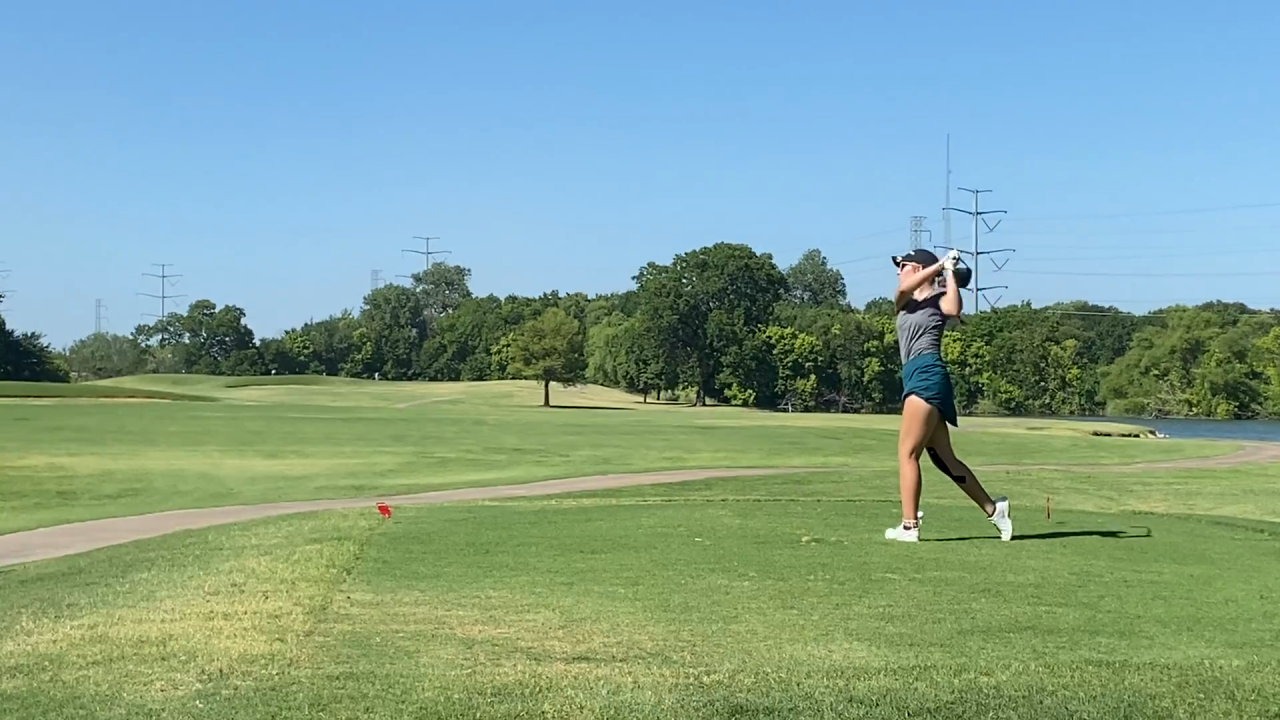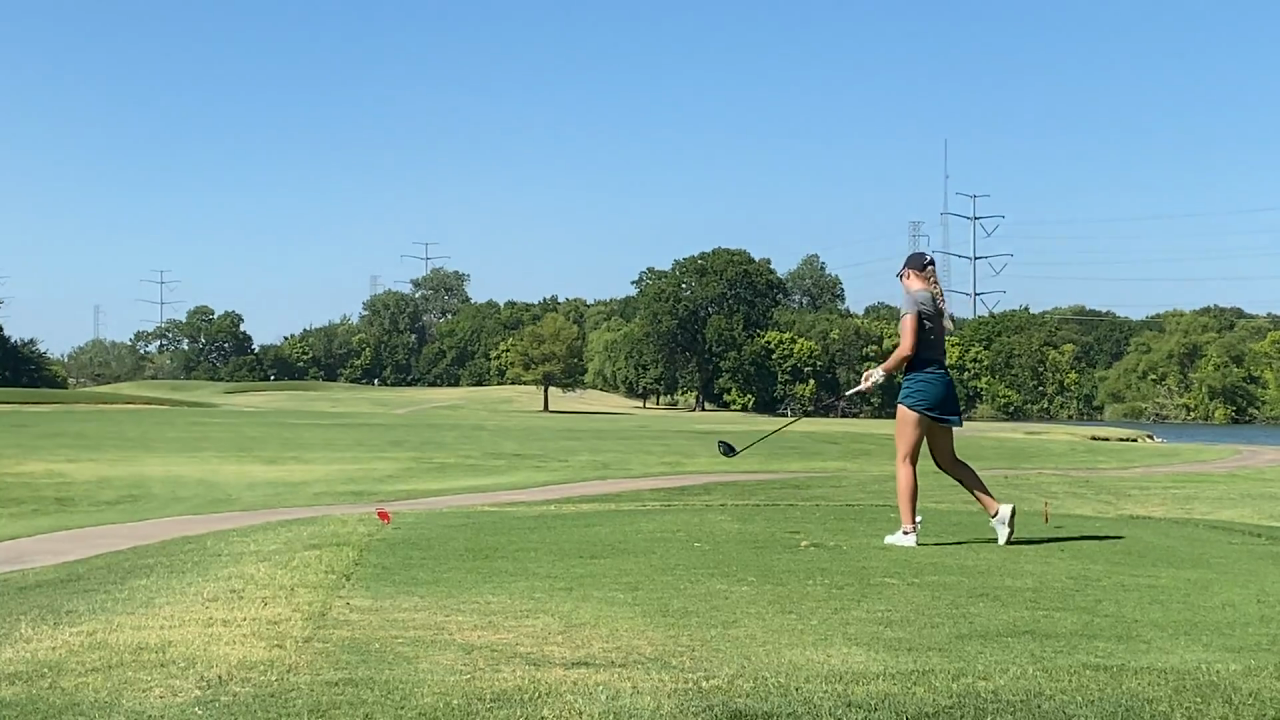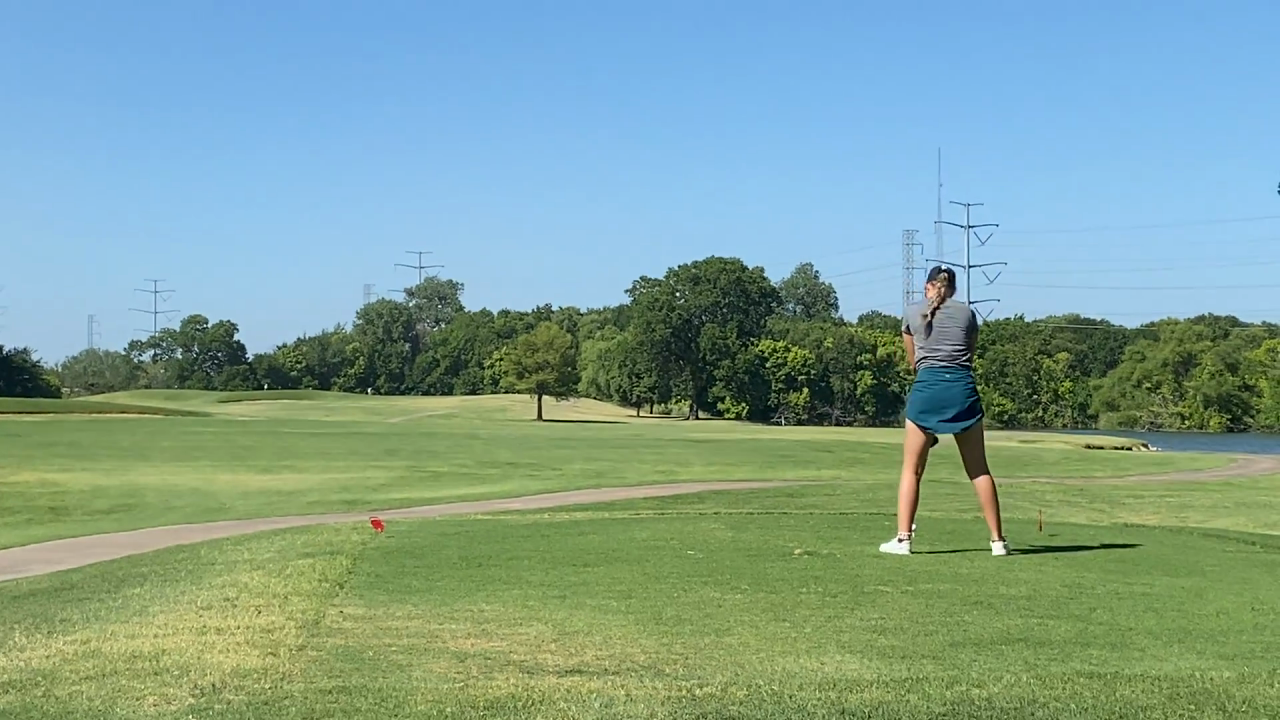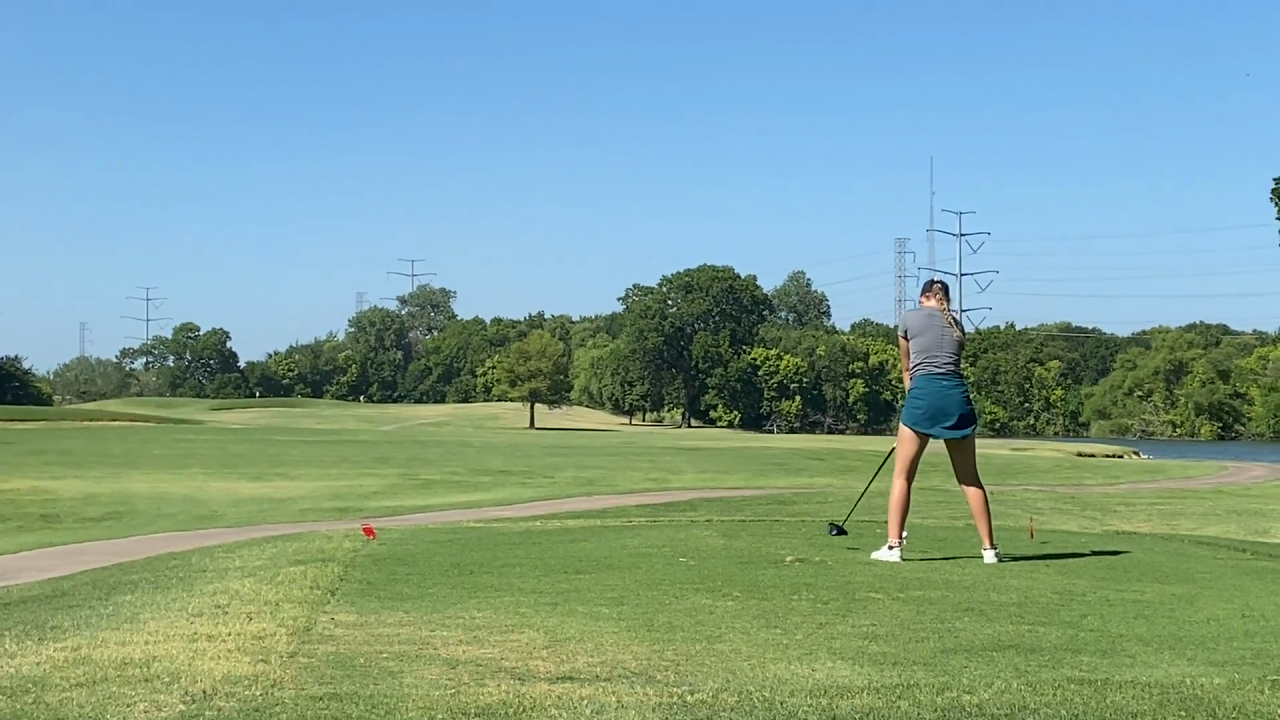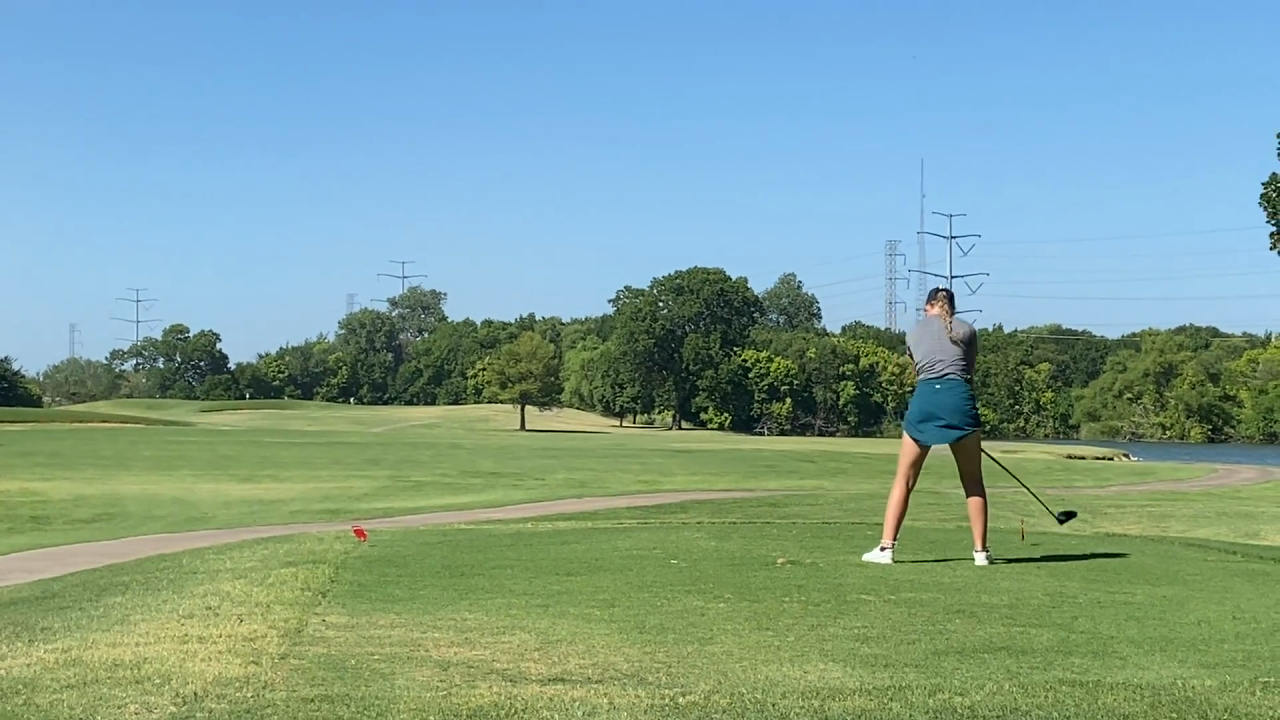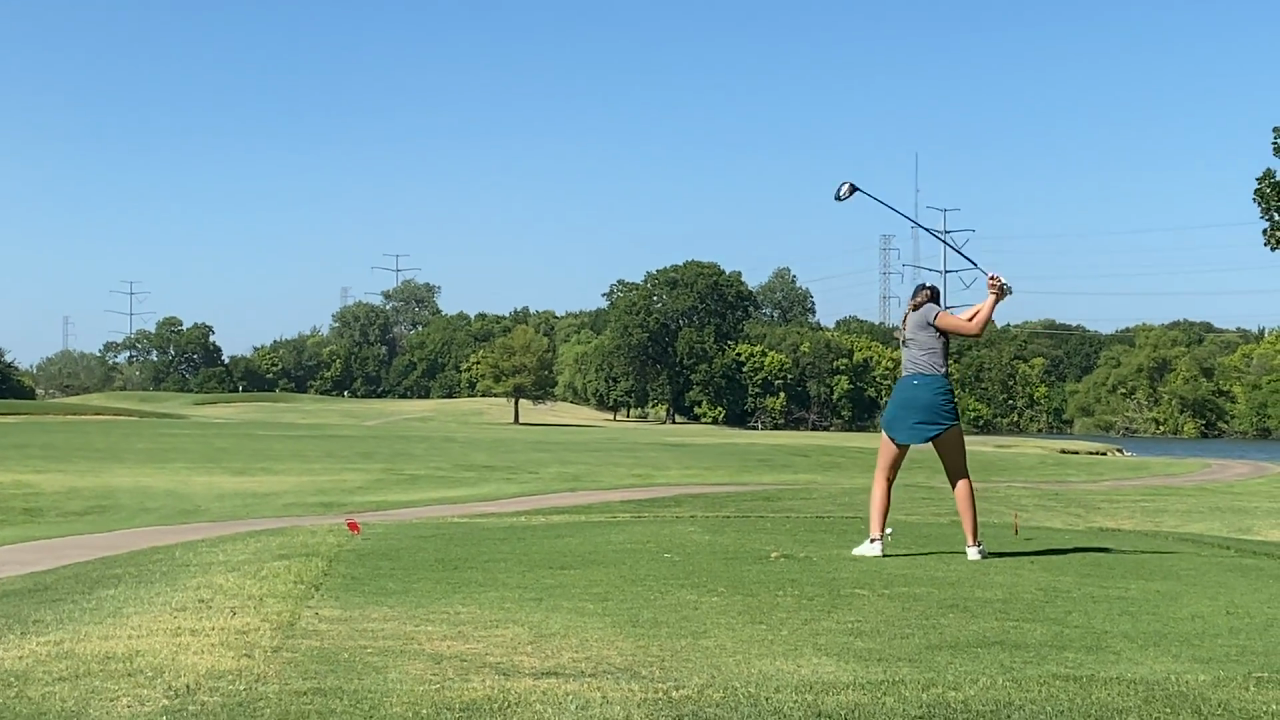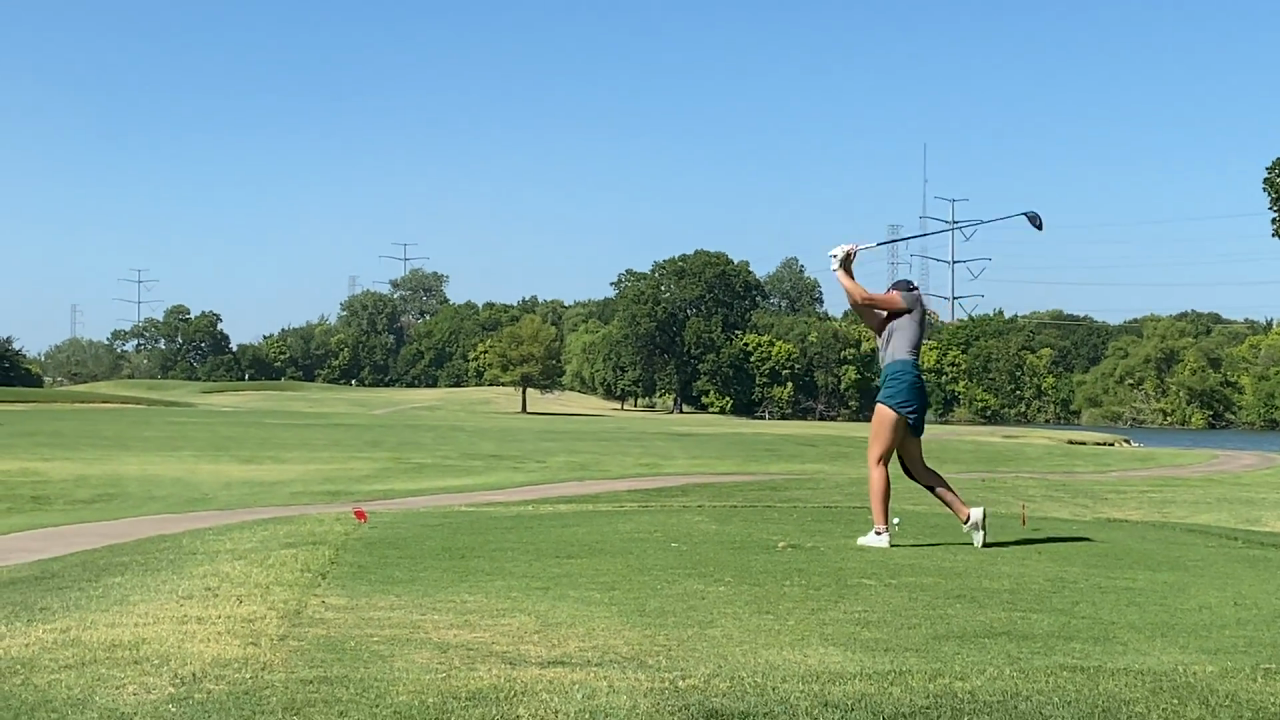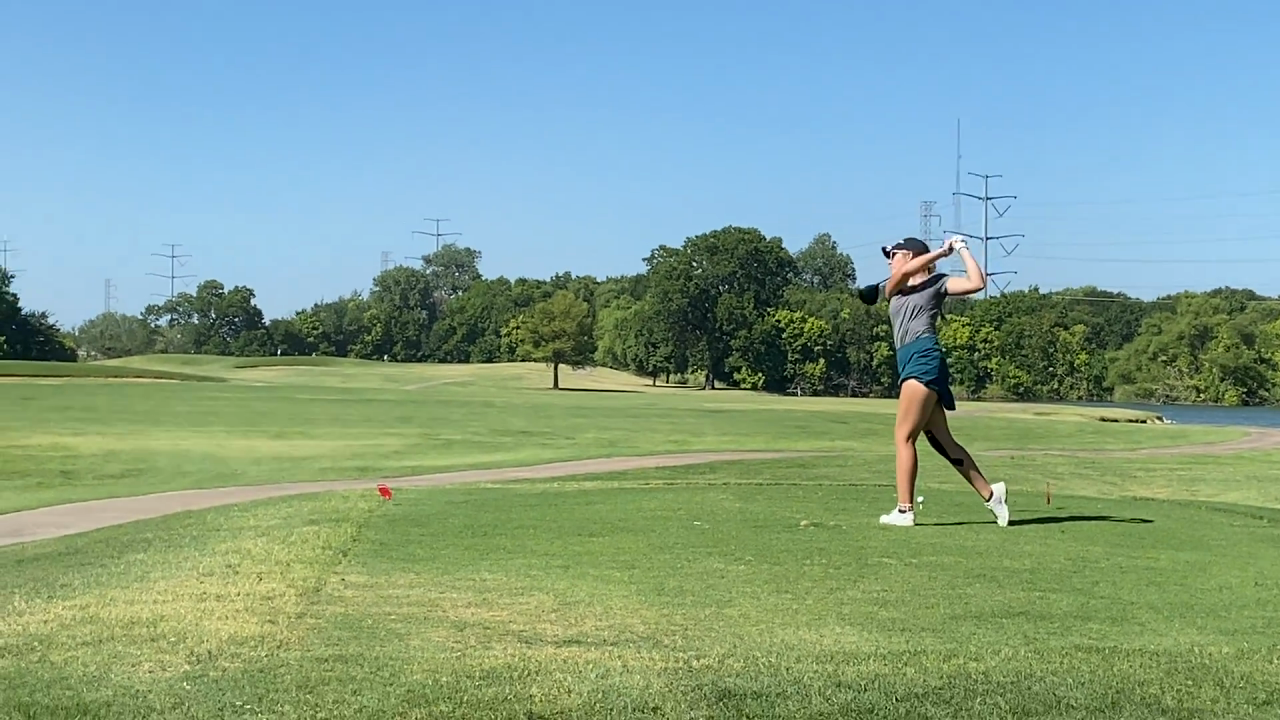
dt=0.5s
person 1, frame 1
left shoulder: (941, 296)
right shoulder: (904, 300)
left elbow: (954, 309)
right elbow: (904, 289)
left wrist: (950, 270)
right wrist: (938, 265)
left hip: (927, 375)
right hip: (916, 378)
left knee: (907, 453)
right knee: (943, 457)
left ankle: (909, 526)
right ankle: (994, 509)
person 1, frame 2
left shoulder: (912, 300)
right shoulder: (934, 301)
left elbow: (907, 349)
left wrist: (882, 371)
right wrist: (879, 371)
left hip: (919, 384)
right hip: (941, 383)
left knee: (905, 460)
right knee: (947, 459)
left ankle: (907, 531)
right ankle: (997, 509)
person 1, frame 3
left shoulder: (912, 314)
right shoulder: (968, 313)
left hip: (927, 389)
right hip: (963, 389)
left knee: (911, 470)
right knee: (979, 470)
left ankle: (902, 539)
right ankle: (997, 540)
person 1, frame 4
left shoulder: (909, 318)
right shoulder: (956, 326)
left wrist: (910, 404)
left hip: (924, 395)
right hip: (957, 396)
left knee: (902, 476)
right knee: (969, 477)
left ankle: (893, 546)
right ankle: (989, 548)
person 1, frame 5
left shoulder: (914, 332)
right shoulder: (967, 329)
left hip: (925, 399)
right hip: (959, 398)
left knee: (903, 480)
right knee: (973, 481)
left ankle: (885, 547)
right ankle: (980, 550)
person 1, frame 6
left shoulder: (906, 324)
right shoulder: (929, 311)
left elbow: (956, 323)
right elbow: (968, 327)
left wrist: (991, 298)
right wrist: (993, 296)
left hip: (903, 396)
right hip: (937, 395)
left knee: (884, 475)
right knee: (959, 476)
left ankle: (875, 540)
right ankle: (973, 544)
person 1, frame 7
left shoulder: (909, 301)
right shoulder: (889, 325)
left elbow: (865, 298)
right elbow: (860, 307)
left wrist: (840, 272)
right wrist: (846, 271)
left hip: (900, 383)
right hip: (900, 386)
left knee: (876, 460)
right knee: (915, 467)
left ankle: (880, 531)
right ankle: (968, 515)
person 1, frame 8
left shoulder: (939, 282)
right shoulder: (895, 288)
left elbow: (977, 283)
right elbow: (904, 274)
left wrist: (961, 249)
right wrist: (938, 251)
left hip: (923, 360)
right hip: (911, 363)
left knee: (903, 437)
right knee: (942, 440)
left ankle: (904, 510)
right ankle: (990, 494)
